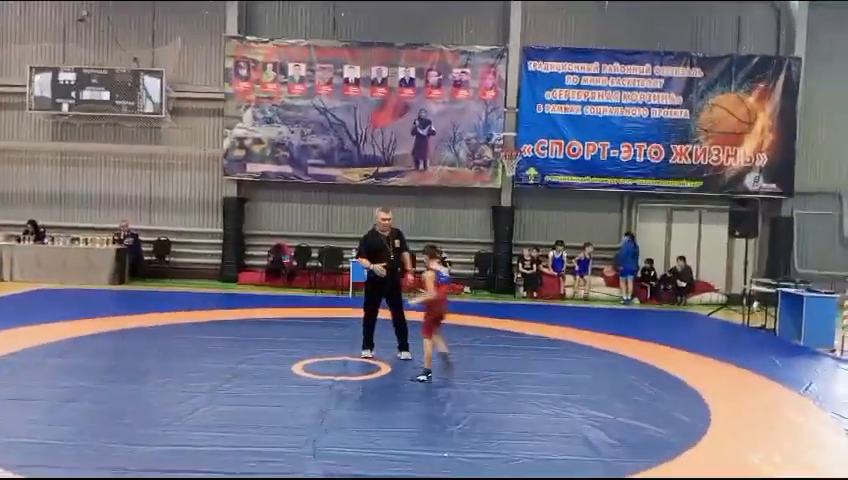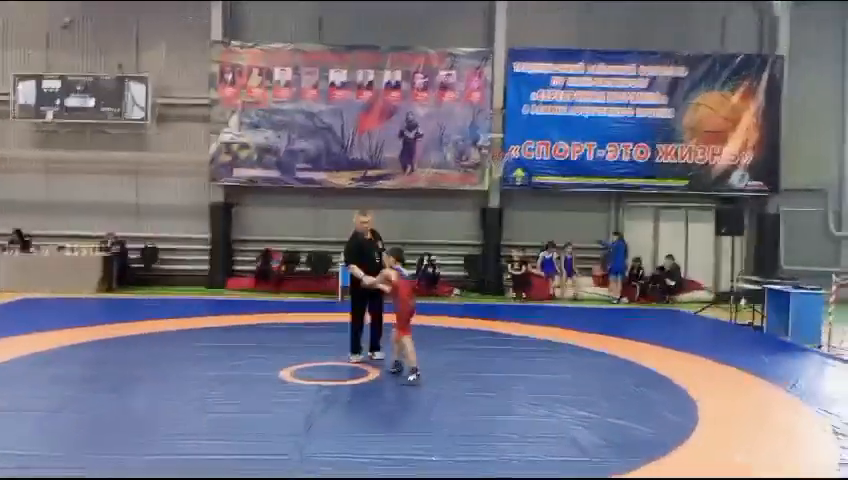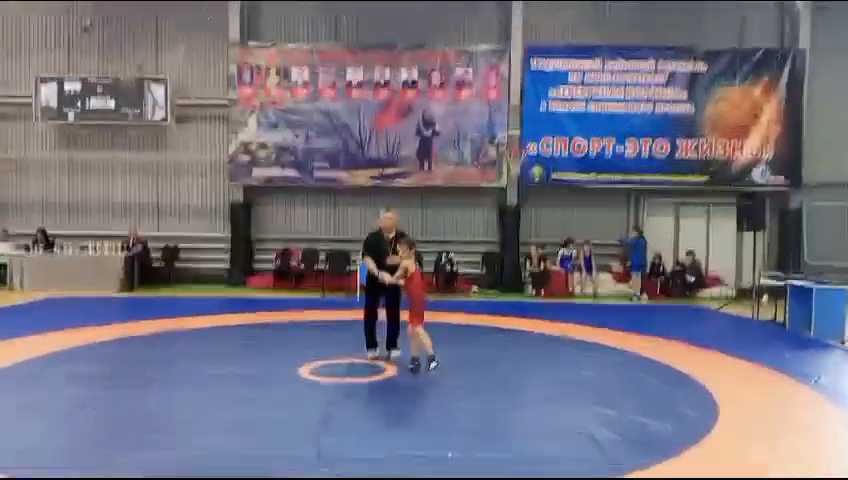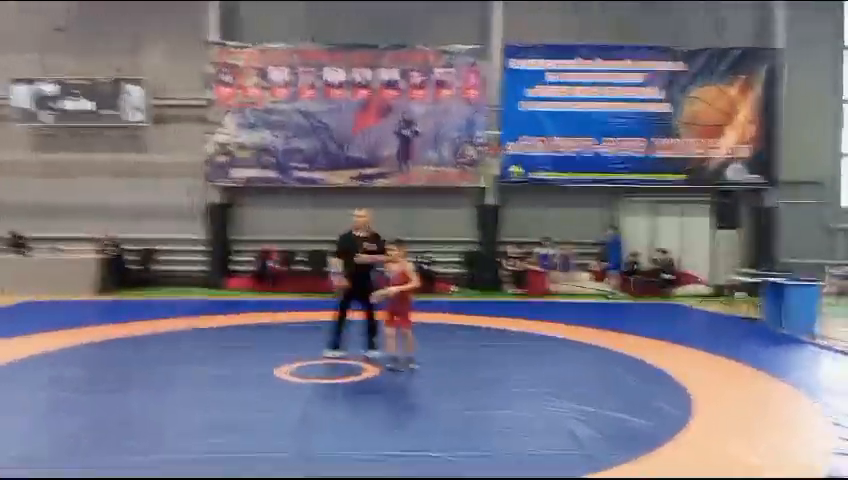
dt=0.4s
person 1, frame 1
left shoulder: (397, 234)
right shoulder: (369, 238)
left elbow: (404, 252)
right elbow: (361, 258)
left wrist: (408, 271)
right wrist: (372, 267)
left hip: (393, 281)
right hip: (374, 281)
left knee: (399, 315)
right knee: (370, 315)
left ankle: (404, 349)
right ankle: (367, 347)
person 1, frame 2
left shoulder: (375, 235)
right shoulder: (353, 242)
right elbow: (351, 266)
right wrist: (365, 277)
right hip: (360, 285)
left knee: (377, 317)
right knee: (358, 319)
left ankle: (374, 349)
right ankle: (355, 352)
person 1, frame 3
left shoulder: (402, 238)
right shoulder: (373, 237)
right elbow: (367, 258)
left wrist: (399, 260)
right wrist: (378, 273)
left hip: (393, 281)
right hip: (374, 280)
left knee: (393, 314)
right knee: (370, 314)
left ankle: (392, 347)
right ankle: (372, 347)
person 1, frame 4
left shoulder: (375, 238)
right shoulder: (345, 238)
left elbow: (383, 257)
right elbow: (337, 259)
left wrist: (370, 258)
right wrist: (336, 275)
left hip: (365, 281)
right hip: (347, 281)
left knee: (369, 314)
right knee: (341, 314)
left ankle: (371, 347)
right ankle: (334, 347)
person 2, frame 1
left shoulder: (428, 273)
right shoulder: (444, 270)
left elbow: (432, 295)
left wrist: (417, 300)
left hip: (432, 309)
right hip: (442, 308)
left knee: (427, 339)
right knee: (434, 333)
left ankle: (427, 373)
right ankle: (444, 353)
person 2, frame 2
left shoulder: (388, 272)
right shoulder: (401, 272)
left elbow: (373, 282)
left wrist: (368, 281)
right wrist: (377, 284)
left hip: (403, 307)
right hip: (408, 305)
left knee: (405, 338)
right knee: (396, 335)
left ankle: (414, 371)
right ankle: (397, 364)
person 2, frame 3
left shoulder: (406, 263)
right shoulder: (411, 264)
left elbow: (395, 279)
left wrist: (388, 280)
right wrist: (390, 279)
left hip: (416, 300)
right hip: (416, 299)
left knee: (418, 329)
right knee: (412, 330)
left ankle: (431, 358)
right ankle: (415, 360)
person 2, frame 4
left shoulder: (406, 266)
right shoulder: (388, 266)
left elbow: (416, 283)
left wrist: (398, 289)
right wrist: (382, 293)
left hip: (403, 302)
right hip: (391, 303)
left knee: (406, 331)
right knee: (389, 331)
left ankle: (409, 359)
right ankle: (394, 359)
